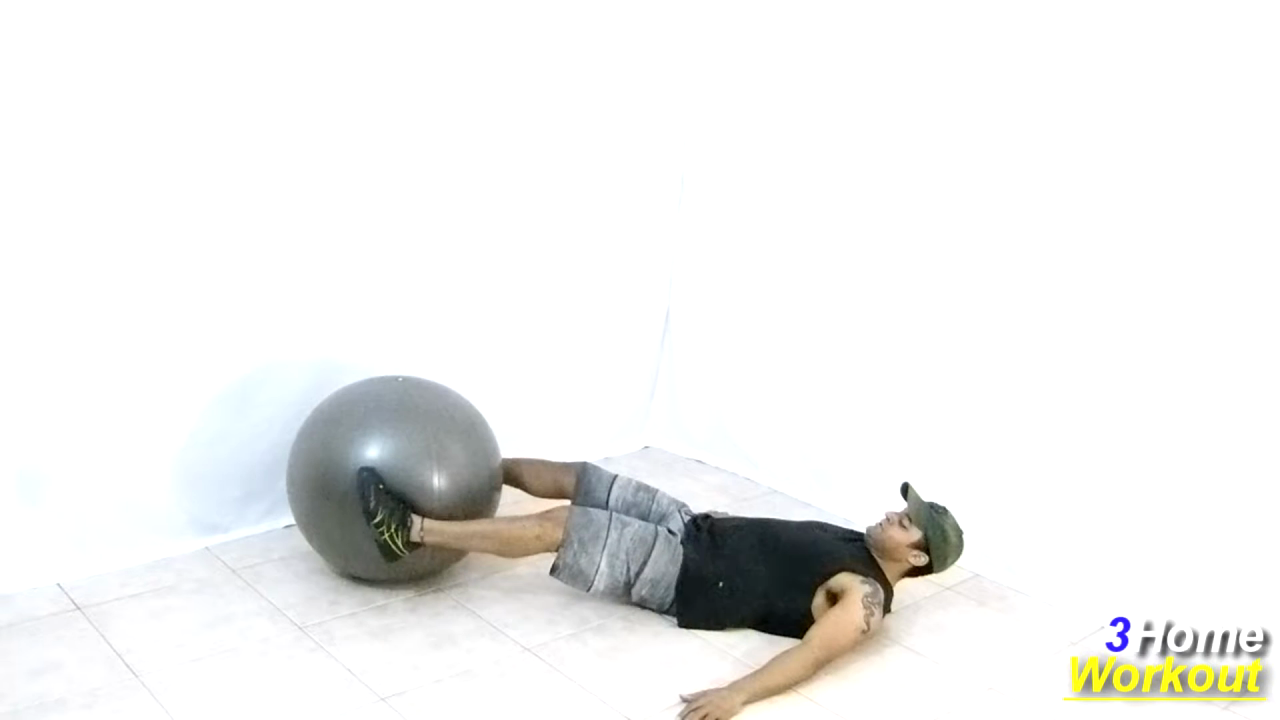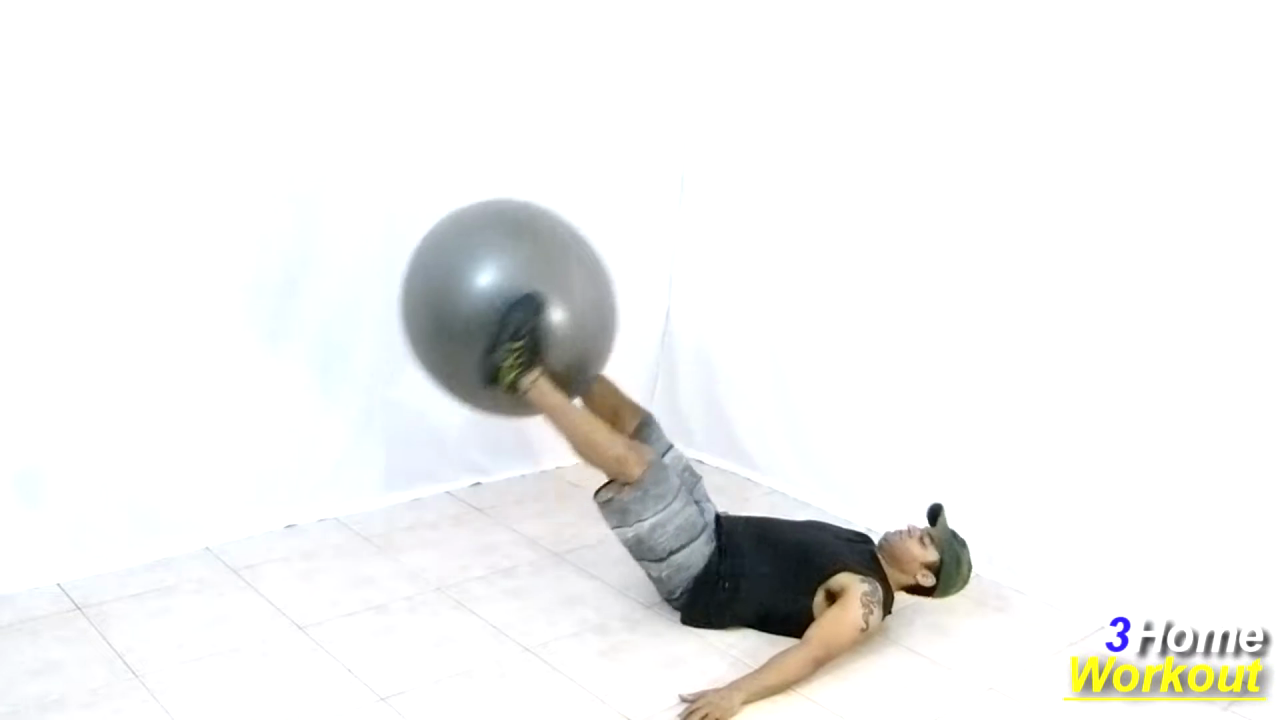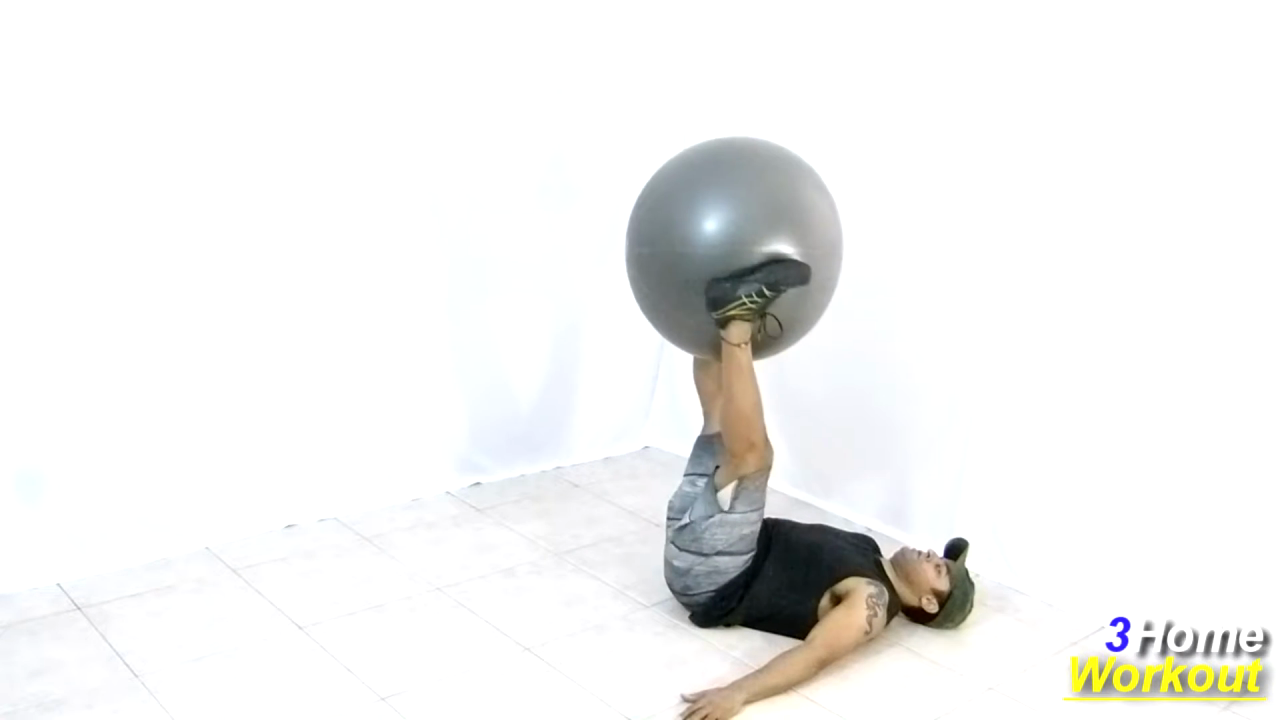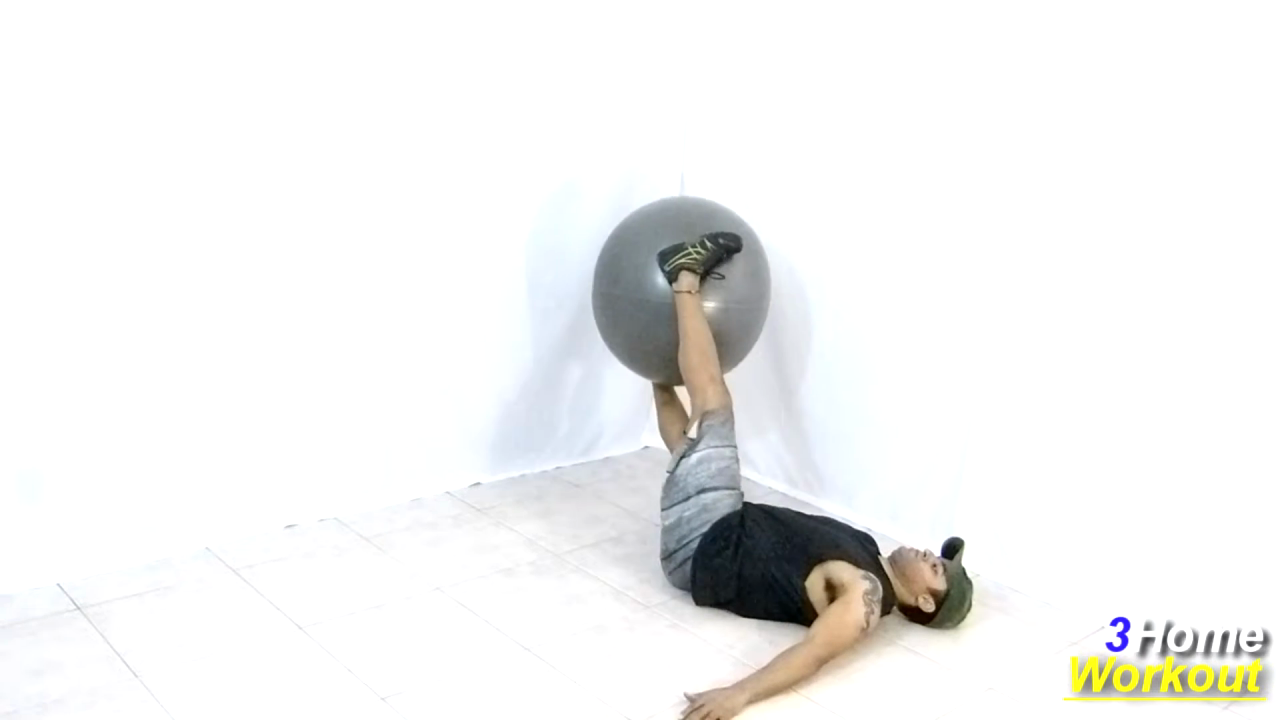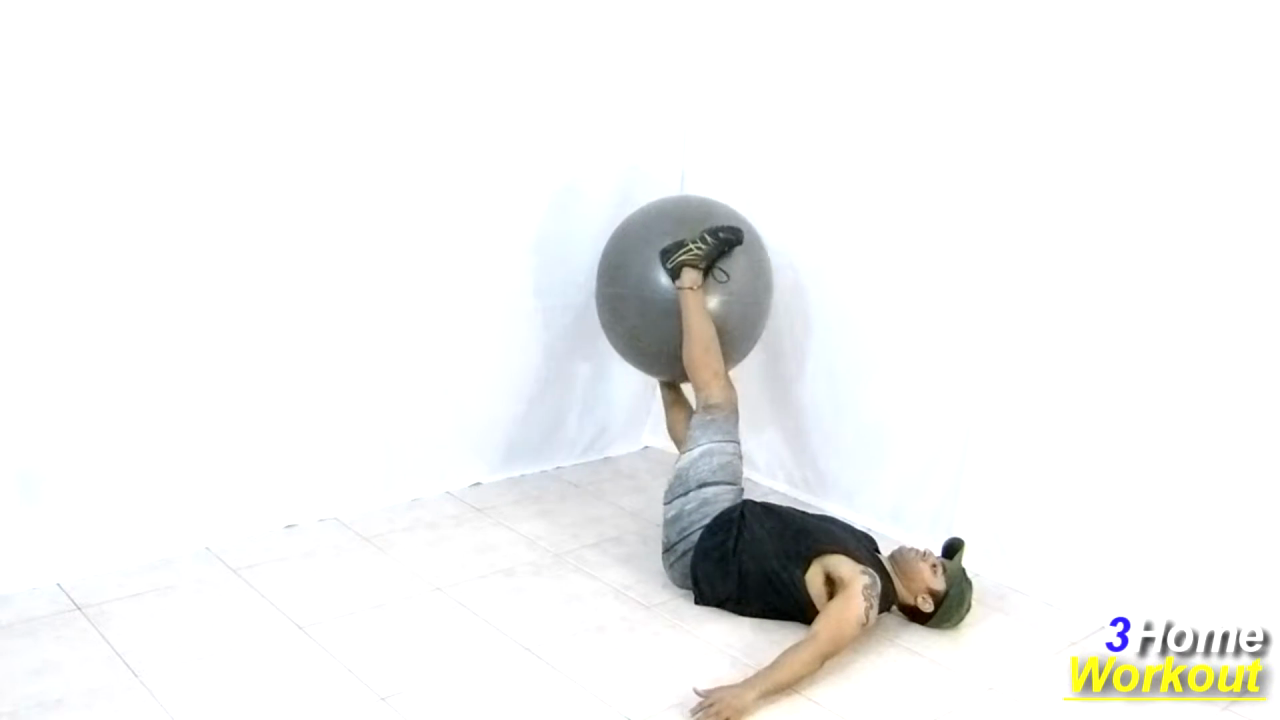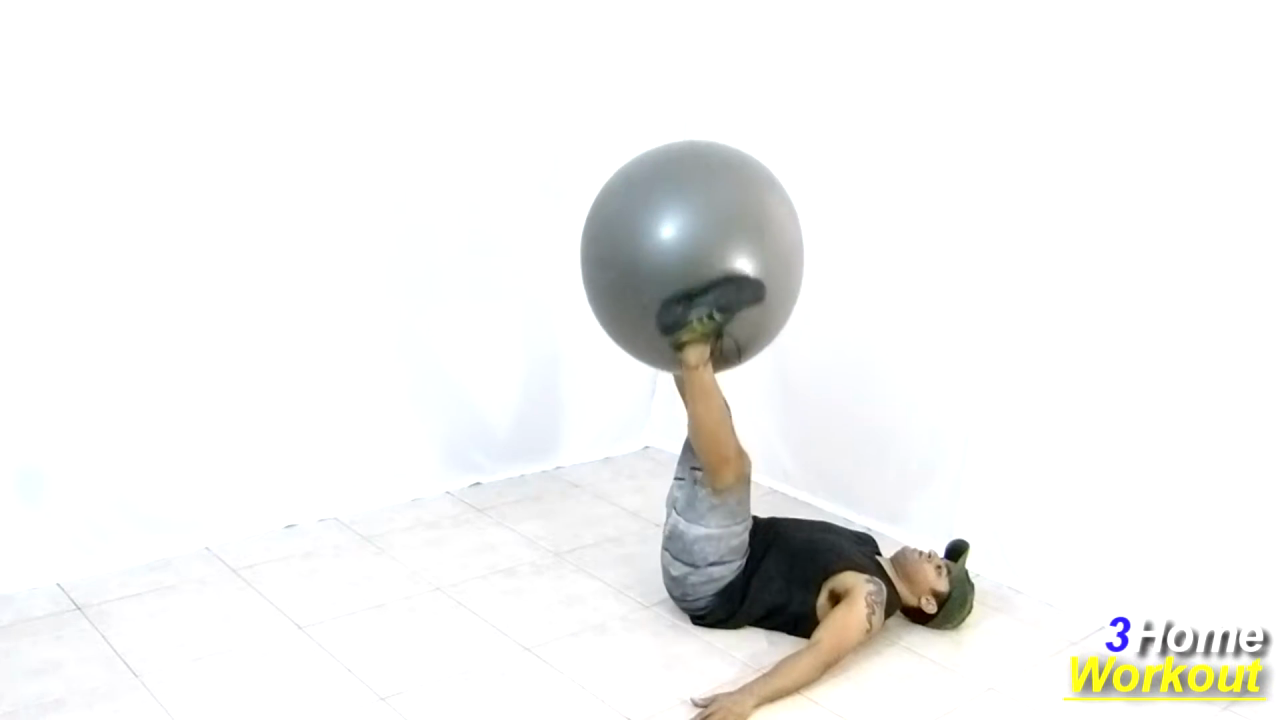
dt=0.7s
person 1, frame 1
left shoulder: (864, 597)
right shoulder: (852, 543)
left elbow: (812, 652)
right wrist: (712, 521)
left hip: (690, 576)
right hip: (693, 530)
left knee: (554, 527)
right knee: (572, 477)
left ankle: (411, 530)
person 1, frame 2
left shoulder: (864, 599)
right shoulder: (860, 548)
left elbow: (811, 654)
left hip: (704, 579)
right hip: (718, 532)
left knee: (632, 461)
right knee: (635, 422)
left ankle: (525, 375)
right ankle: (542, 364)
person 1, frame 3
left shoulder: (871, 604)
right shoulder: (867, 552)
left elbow: (815, 656)
left hip: (709, 582)
right hip: (698, 550)
left knee: (750, 454)
right knee: (722, 419)
left ankle: (738, 317)
right ankle: (734, 314)
person 1, frame 4
left shoulder: (866, 595)
right shoulder: (865, 552)
left elbow: (814, 652)
left hip: (703, 547)
right hip: (714, 541)
left knee: (713, 406)
left ankle: (687, 278)
person 1, frame 5
left shoulder: (865, 591)
right shoulder: (867, 552)
left elbow: (816, 650)
left hip: (703, 544)
right hip: (714, 538)
left knee: (717, 400)
person 1, frame 6
left shoulder: (869, 598)
right shoulder: (865, 551)
left elbow: (819, 655)
left hip: (706, 587)
left knee: (728, 466)
right knee: (711, 435)
left ankle: (696, 342)
right ankle: (694, 339)
